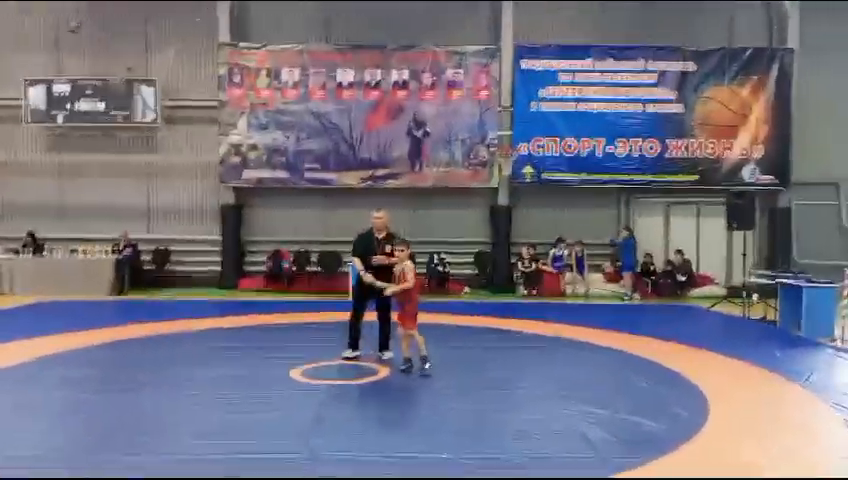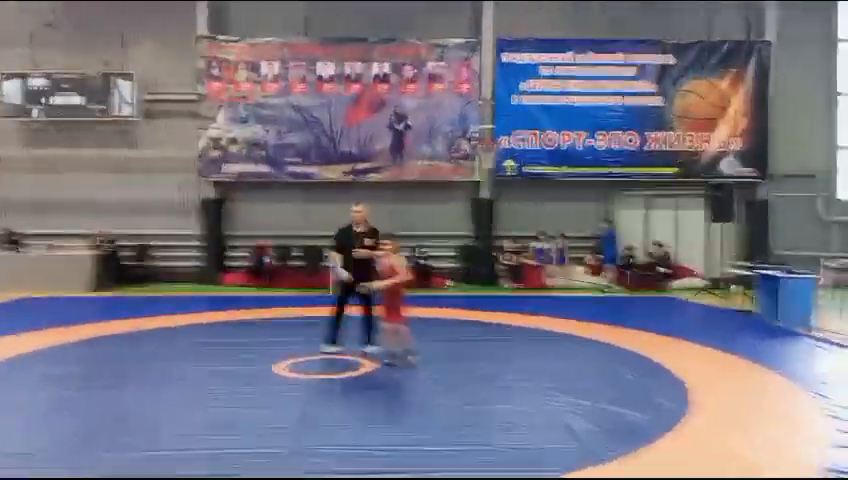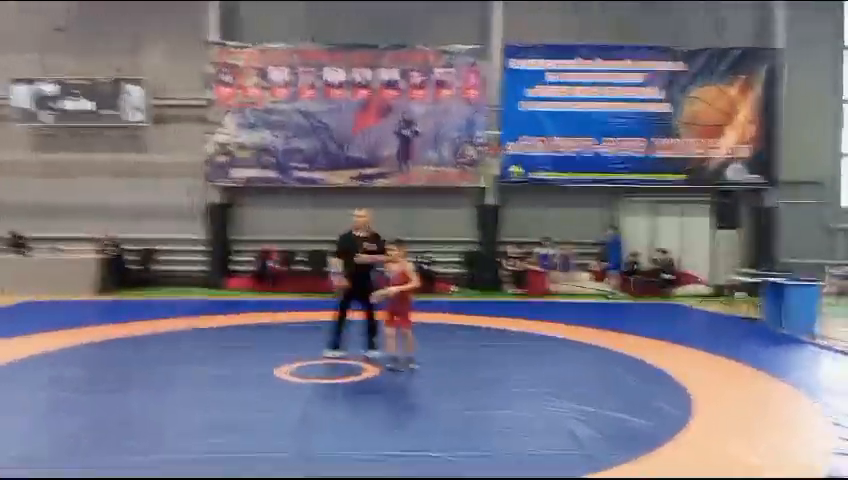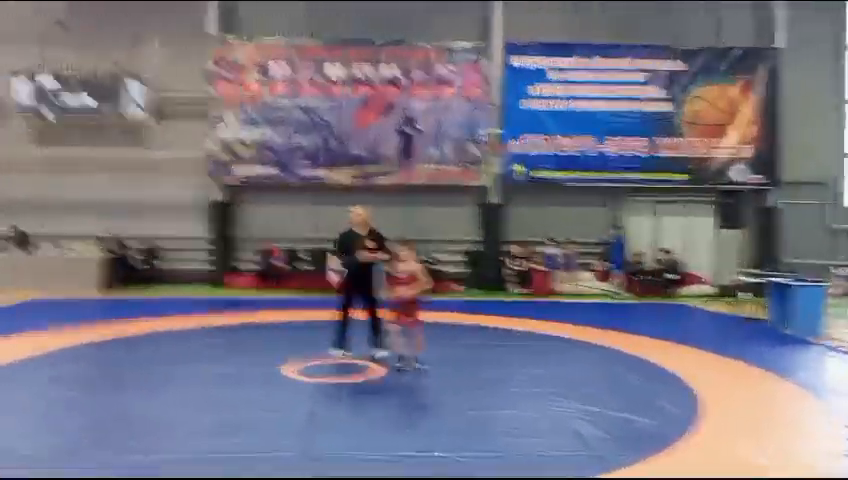
dt=0.1s
person 1, frame 1
left shoulder: (392, 239)
right shoulder: (363, 238)
right elbow: (355, 258)
left wrist: (387, 261)
right wrist: (363, 273)
left hip: (384, 282)
right hip: (364, 281)
left knee: (384, 316)
right knee: (356, 314)
left ankle: (384, 349)
right ankle: (353, 348)
person 1, frame 2
left shoulder: (373, 233)
right shoulder: (343, 232)
right elbow: (335, 253)
left wrist: (368, 253)
right wrist: (339, 269)
left hip: (365, 276)
right hip: (346, 276)
left knee: (368, 309)
right knee: (339, 309)
left ankle: (369, 342)
right ankle: (332, 342)
person 1, frame 3
left shoulder: (375, 238)
right shoulder: (345, 238)
left elbow: (383, 257)
right elbow: (337, 259)
left wrist: (370, 258)
right wrist: (336, 275)
left hip: (365, 281)
right hip: (347, 281)
left knee: (369, 314)
right knee: (341, 314)
left ankle: (371, 347)
right ankle: (334, 347)
person 1, frame 4
left shoulder: (375, 236)
right shoulder: (345, 236)
left elbow: (385, 255)
right elbow: (337, 256)
left wrist: (371, 256)
left hip: (366, 279)
right hip: (349, 279)
left knee: (372, 313)
right knee: (343, 313)
left ankle: (378, 347)
right ankle: (339, 346)
person 2, frame 1
left shoulder: (407, 265)
right shoulder: (398, 266)
left elbow: (410, 284)
left wrist: (393, 289)
right wrist: (382, 285)
left hip: (410, 302)
right hip: (402, 302)
left knee: (412, 331)
right knee: (403, 332)
left ankle: (424, 358)
right ankle: (407, 360)
person 2, frame 2
left shoulder: (397, 259)
right shoulder: (381, 260)
left elbow: (405, 277)
left wrist: (387, 283)
right wrist: (369, 285)
left hip: (396, 296)
right hip: (386, 297)
left knee: (398, 325)
right knee: (387, 326)
left ankle: (409, 352)
right ankle: (392, 354)
person 2, frame 3
left shoulder: (406, 266)
right shoulder: (388, 266)
left elbow: (416, 283)
left wrist: (398, 289)
right wrist: (382, 293)
left hip: (403, 302)
right hip: (391, 303)
left knee: (406, 331)
right knee: (389, 331)
left ankle: (409, 359)
right ankle: (394, 359)
person 2, frame 4
left shoulder: (415, 267)
right shoulder: (394, 267)
left elbow: (426, 284)
left wrist: (411, 291)
right wrist: (393, 293)
left hip: (411, 302)
right hip: (398, 303)
left knee: (414, 331)
right knee: (395, 330)
left ankle: (416, 359)
right ankle: (402, 359)
